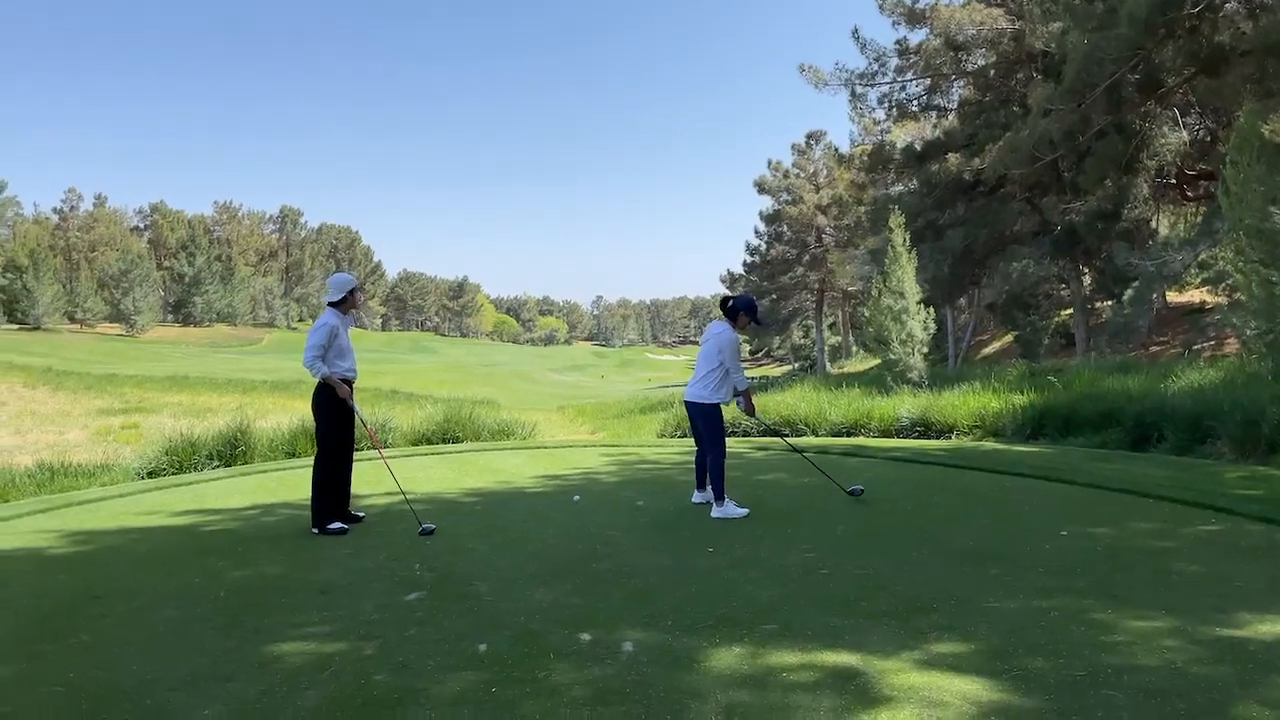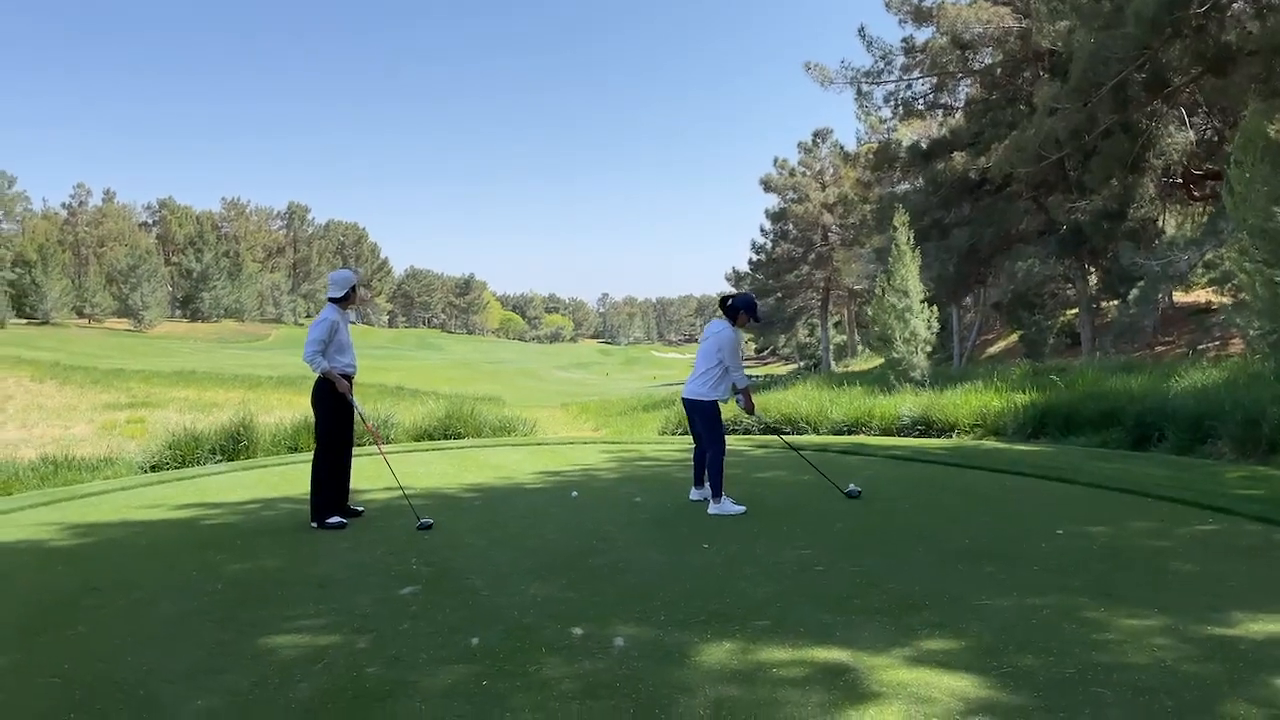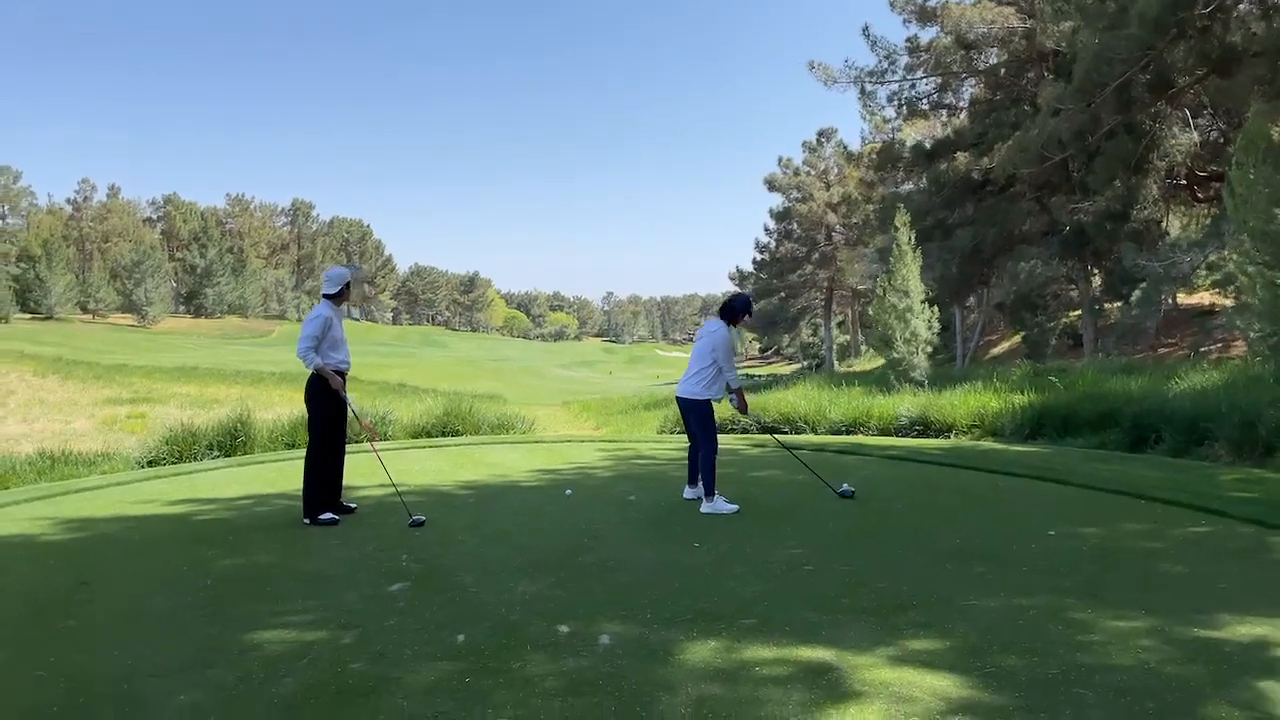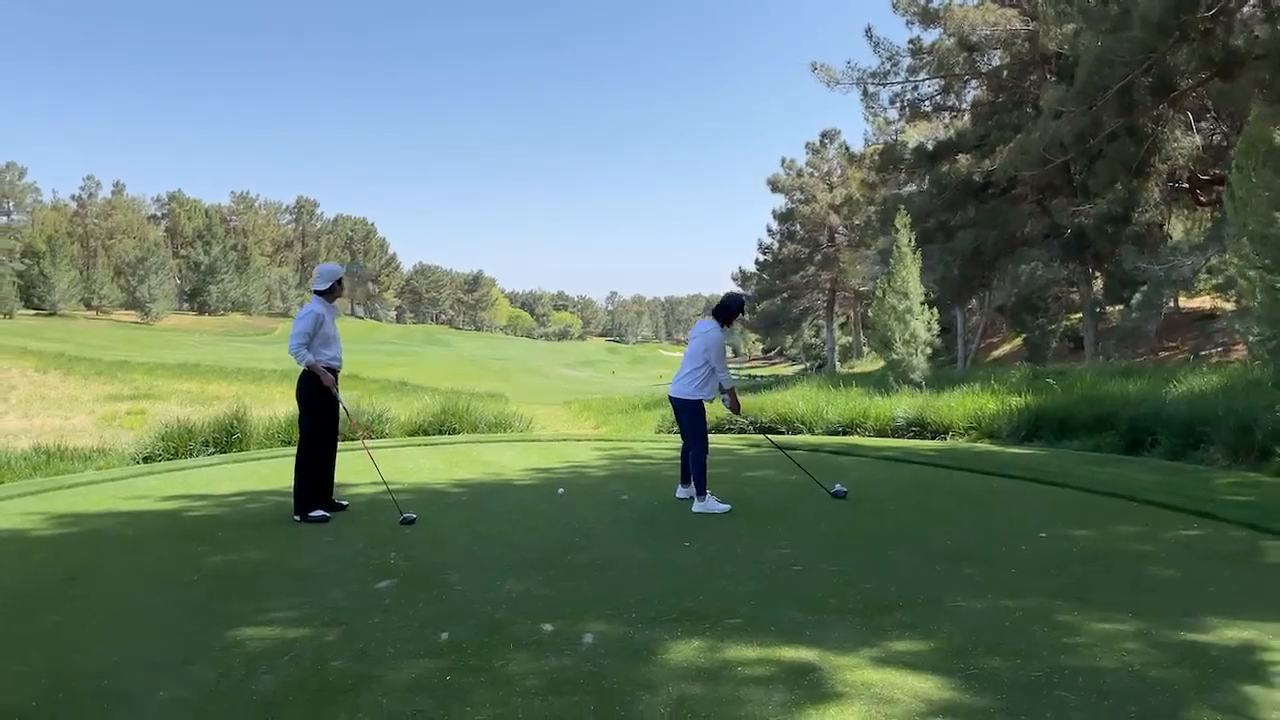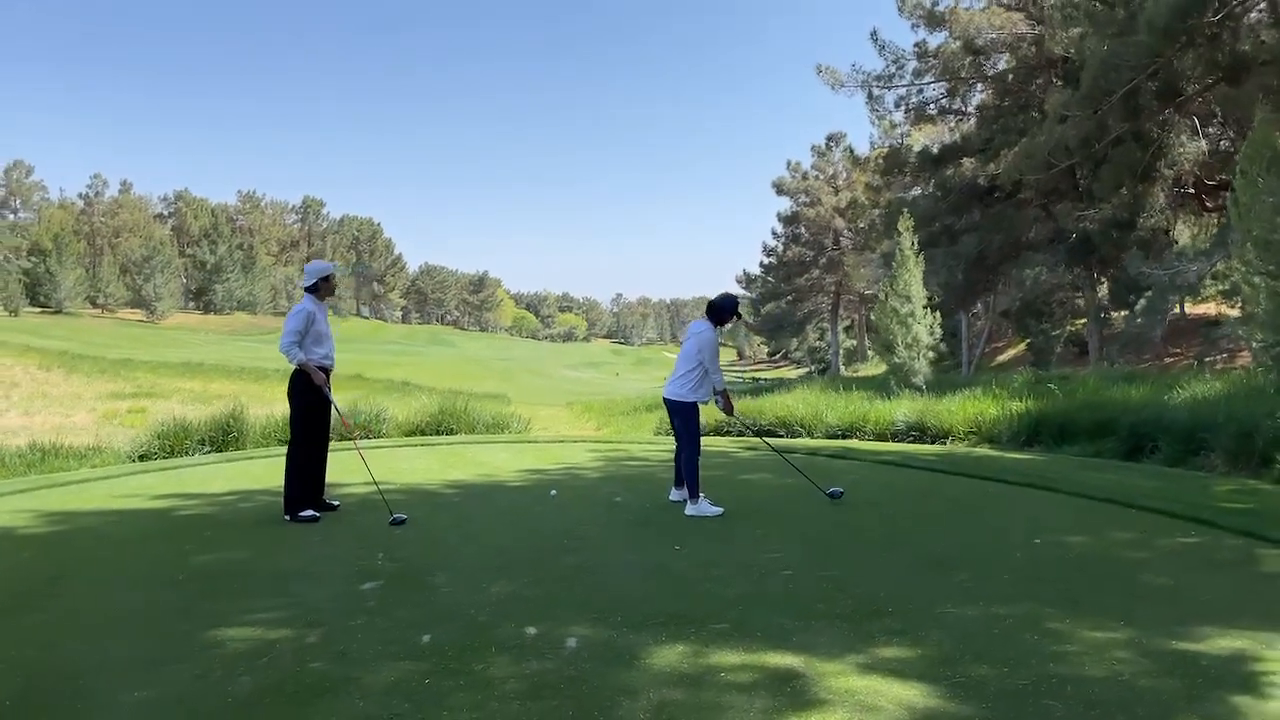
dt=0.2s
person 1, frame 1
left shoulder: (342, 321)
right shoulder: (327, 323)
right elbow: (311, 360)
right wrist: (338, 385)
left hip: (342, 393)
right hip: (331, 394)
left knee: (343, 453)
right knee: (328, 455)
left ankle: (339, 509)
right ankle: (322, 519)
person 1, frame 2
left shoulder: (341, 317)
right shoulder: (328, 319)
right elbow: (311, 355)
right wrist: (337, 380)
left hip: (342, 388)
right hip: (330, 389)
left knee: (343, 448)
right knee: (328, 449)
left ankle: (339, 504)
right ankle: (321, 513)
person 1, frame 3
left shoulder: (334, 314)
right shoulder: (321, 315)
right elbow: (305, 351)
right wrist: (330, 376)
left hip: (335, 385)
right hip: (323, 386)
left knee: (336, 445)
right knee: (320, 446)
left ankle: (331, 500)
right ankle: (313, 509)
person 1, frame 4
left shoulder: (328, 311)
right shoulder: (313, 312)
right elbow: (296, 347)
right wrist: (322, 372)
left hip: (327, 382)
right hip: (315, 382)
left knee: (328, 442)
right knee: (311, 443)
left ankle: (323, 498)
right ankle: (304, 506)
person 1, frame 5
left shoulder: (320, 309)
right shoulder: (304, 310)
right elbow: (288, 345)
right wrist: (313, 371)
left hip: (320, 381)
right hip: (307, 381)
left knee: (319, 441)
right knee: (302, 442)
left ankle: (314, 498)
right ankle: (294, 506)
person 2, frame 1
left shoulder: (716, 328)
right shoulder: (728, 335)
right elbow: (735, 371)
left wrist: (738, 393)
right wrist: (748, 400)
left hip: (694, 397)
right hip: (705, 400)
left knee: (705, 447)
right knee: (717, 451)
left ankle: (701, 491)
right ankle: (720, 505)
person 2, frame 2
left shoulder: (715, 326)
right shoulder: (728, 334)
right elbow: (735, 370)
left wrist: (737, 391)
right wrist: (747, 398)
left hip: (692, 394)
right hip: (703, 398)
left knee: (703, 444)
right knee: (716, 447)
left ankle: (699, 489)
right ankle: (717, 502)
person 2, frame 3
left shoulder: (711, 325)
right shoulder: (722, 334)
right elbow: (729, 370)
left wrist: (731, 390)
right wrist: (740, 398)
left hip: (686, 393)
right hip: (697, 397)
left knee: (697, 443)
right knee: (708, 447)
left ankle: (692, 487)
right ankle: (709, 501)
person 2, frame 4
left shoulder: (704, 325)
right shoulder: (715, 335)
right elbow: (721, 370)
left wrist: (723, 391)
right wrist: (733, 398)
left hip: (680, 392)
right hip: (689, 396)
left knee: (690, 443)
right knee: (699, 447)
left ankle: (685, 487)
right ankle: (701, 500)
person 2, frame 5
left shoulder: (697, 325)
right shoulder: (708, 335)
right elbow: (714, 371)
left wrist: (718, 393)
right wrist: (726, 399)
left hip: (674, 394)
right hip: (684, 398)
left knee: (684, 445)
right knee: (691, 449)
left ankle: (679, 490)
right ankle: (694, 503)
